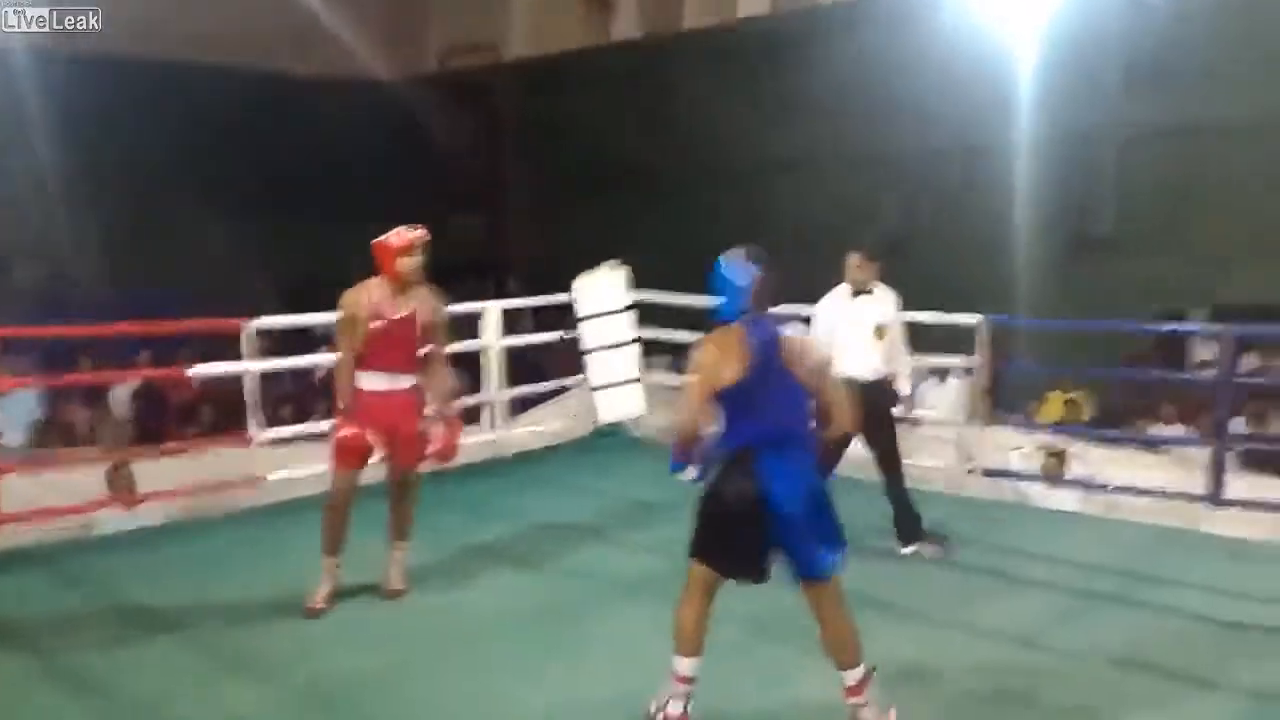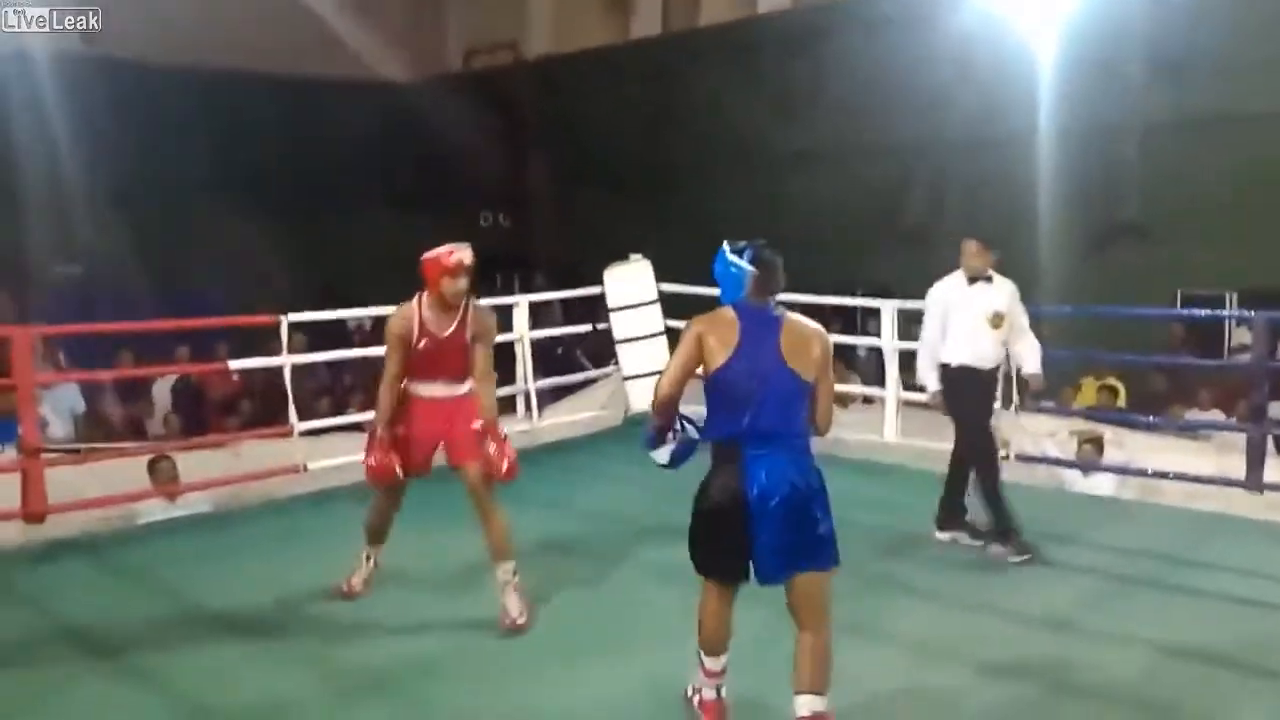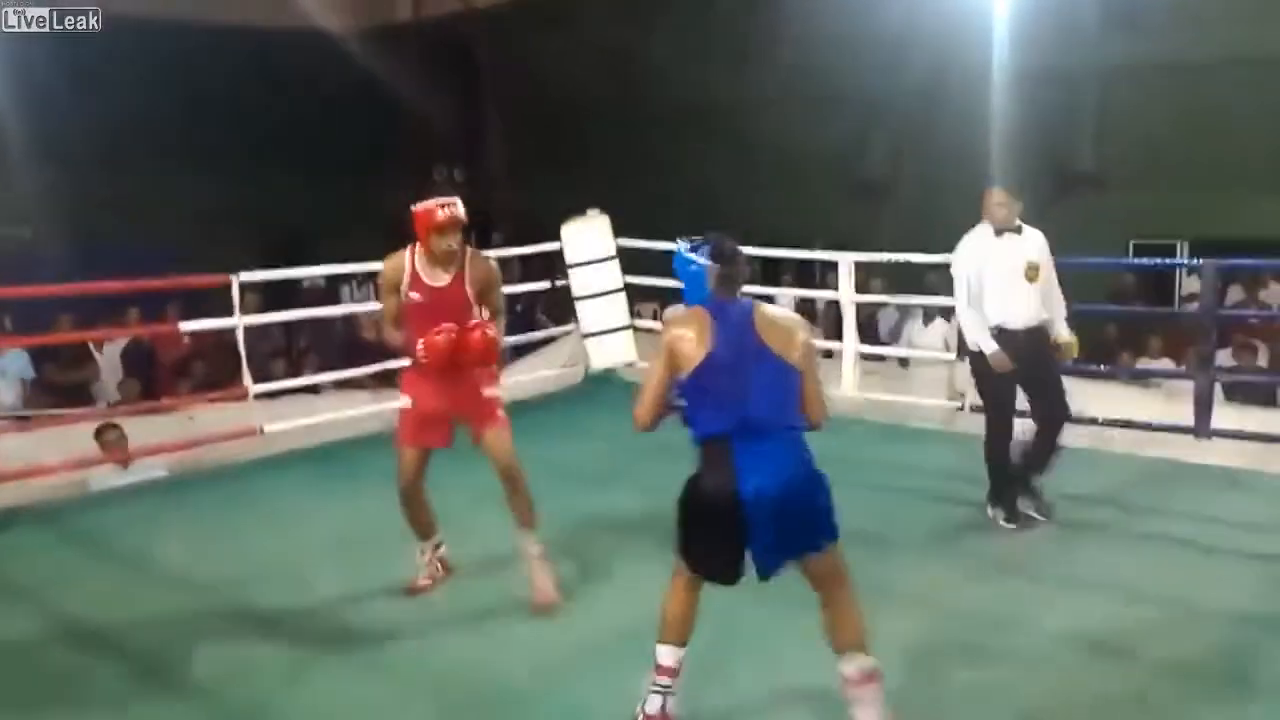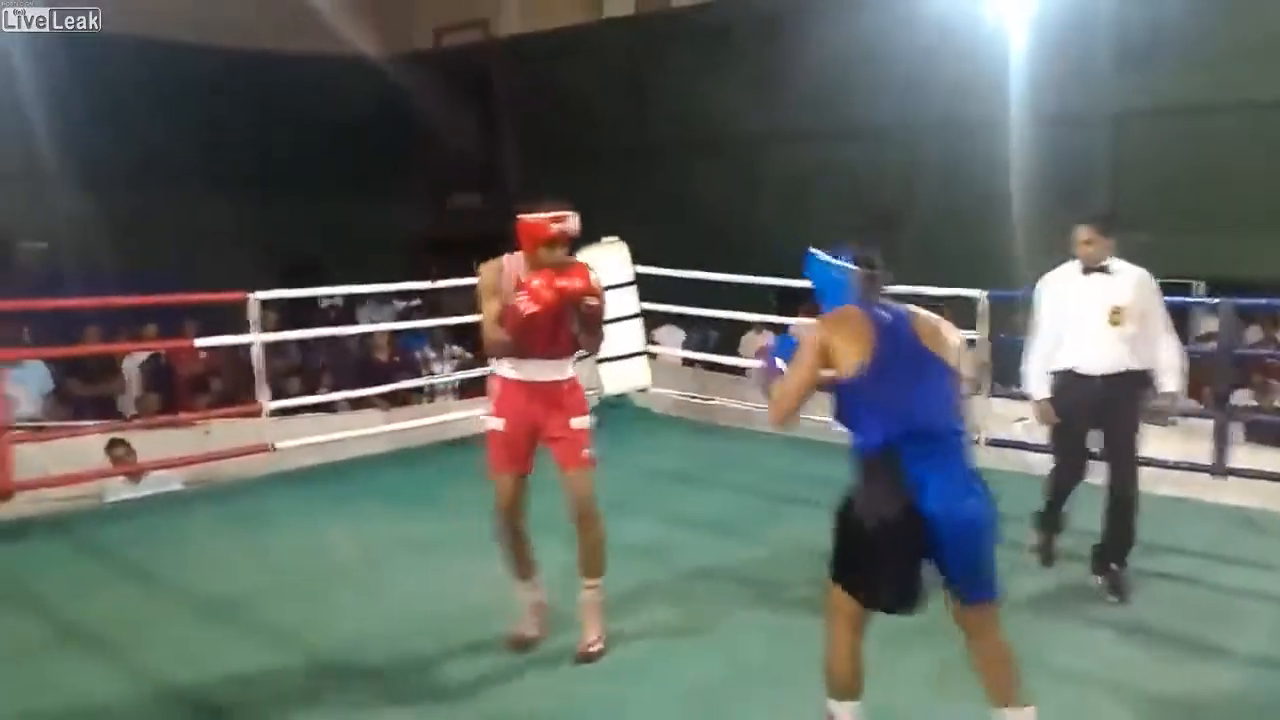
dt=0.5s
person 1, frame 1
left shoulder: (716, 345)
right shoulder: (802, 347)
left elbow: (688, 425)
right elbow: (841, 421)
left wrist: (684, 455)
left hip: (740, 481)
right hip: (797, 479)
left knee: (697, 591)
right knee: (828, 600)
person 1, frame 2
left shoulder: (709, 327)
right shoulder: (812, 335)
left elbow: (665, 395)
right elbow: (821, 422)
left wrist: (662, 426)
left hip: (730, 479)
right hip: (792, 478)
left knee: (718, 591)
right knee: (813, 618)
person 1, frame 3
left shoulder: (680, 329)
right shoulder: (790, 326)
left elbow: (645, 417)
right elbow: (814, 416)
left wrist: (684, 397)
left hip: (720, 479)
right hip: (787, 470)
left knee: (686, 581)
right knee: (835, 585)
person 1, frame 4
left shoulder: (830, 328)
right shoulder: (937, 329)
left elbow: (781, 410)
left wrist: (778, 372)
left hip: (887, 491)
right hip: (956, 485)
left knee: (842, 622)
right knee: (981, 628)
person 2, frame 1
left shoulder: (431, 304)
right shoulder: (357, 300)
left elbow: (437, 365)
right elbow: (346, 360)
left wrist: (445, 415)
right wrist: (345, 413)
left hip: (405, 404)
right hip: (362, 402)
left knee: (402, 490)
right knee: (340, 495)
left ankle: (397, 564)
right ankle: (328, 578)
person 2, frame 2
left shoulder: (479, 318)
right shoulder: (404, 319)
left elbow: (485, 379)
right elbow: (391, 378)
left wrist: (495, 433)
right wrist: (381, 434)
left hip: (461, 406)
right hip: (415, 408)
left knee: (484, 495)
right knee: (385, 497)
left ankle: (509, 588)
right ankle: (368, 563)
person 2, frame 3
left shoulder: (481, 268)
right shoulder: (397, 268)
left elbow: (498, 317)
right elbow: (390, 330)
left wrist: (493, 339)
right wrist: (418, 347)
left hip: (476, 373)
right hip: (425, 378)
left knee: (509, 466)
right knee: (408, 481)
left ankle: (535, 557)
right ankle: (432, 555)
person 2, frame 4
left shoulder: (578, 276)
right shoulder: (496, 274)
left elbow: (591, 345)
right elbow: (492, 344)
left wrist: (589, 313)
right wrist: (520, 319)
left hip: (564, 392)
right hip: (515, 393)
left knee: (584, 506)
right knee: (508, 509)
left ankle: (591, 607)
right ankle: (532, 599)
person 3, frame 1
left shoulder: (888, 300)
right shoulder: (830, 305)
left elbow: (896, 347)
left wrist: (903, 387)
left hip: (876, 390)
right hip: (844, 389)
left knee: (891, 461)
right knee: (826, 459)
left ankle: (910, 533)
person 3, frame 2
left shoulder: (1007, 290)
right shoulder: (944, 291)
left elbow: (1021, 335)
right elbow: (929, 341)
left wrist: (1031, 369)
right wrist: (933, 386)
left hip: (987, 377)
right hip: (957, 377)
left knee: (968, 449)
right knee: (983, 451)
left ankle: (951, 519)
right ankle: (1003, 533)
person 3, frame 3
left shoulder: (1036, 240)
right shoulder: (971, 247)
left elbow: (1049, 290)
right elbow: (966, 305)
left wrist: (1062, 333)
right wrist: (988, 348)
left hip: (1034, 339)
right hip: (994, 342)
left knee: (1054, 413)
right knee: (999, 422)
left ankle: (1023, 481)
right ankle: (1002, 498)
person 3, frame 4
left shoulder: (1138, 281)
right shoulder: (1055, 282)
left elbow: (1160, 334)
right elbow: (1041, 339)
left wrist: (1170, 384)
right wrist: (1040, 393)
left hip: (1122, 385)
right hip: (1073, 384)
left knee: (1124, 475)
right knee: (1069, 467)
left ankle: (1111, 561)
right ankle: (1047, 525)
